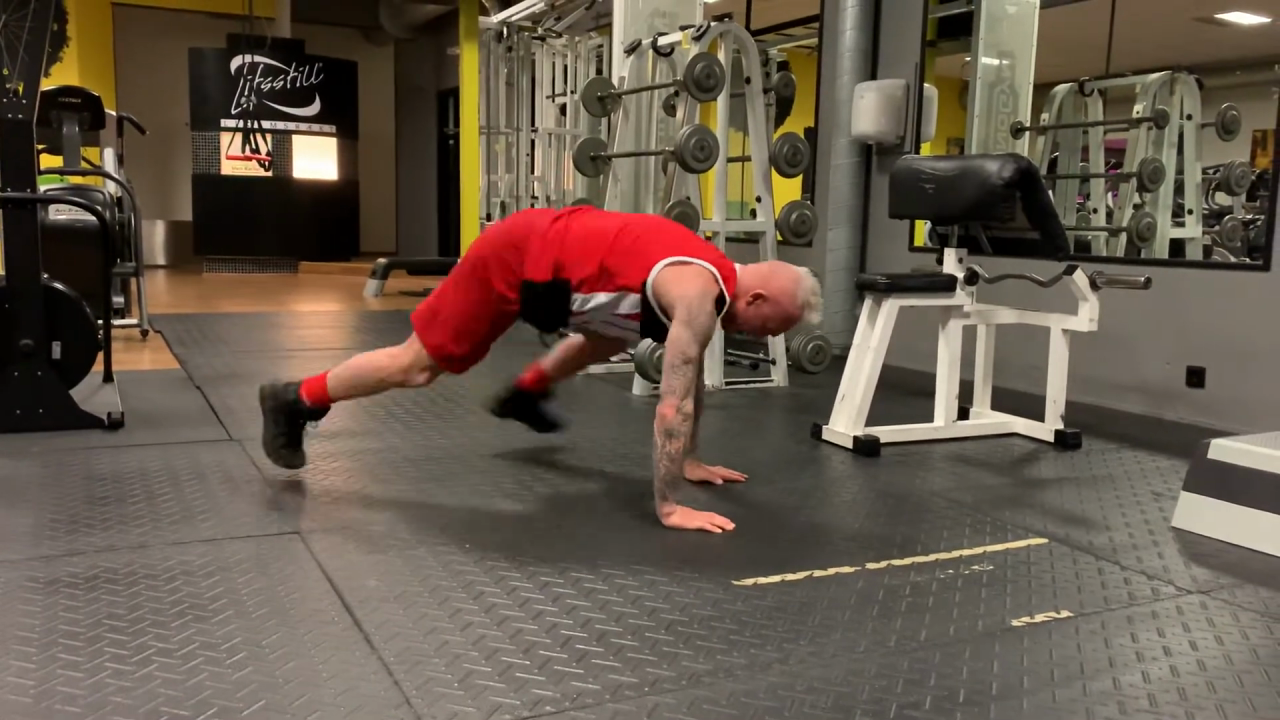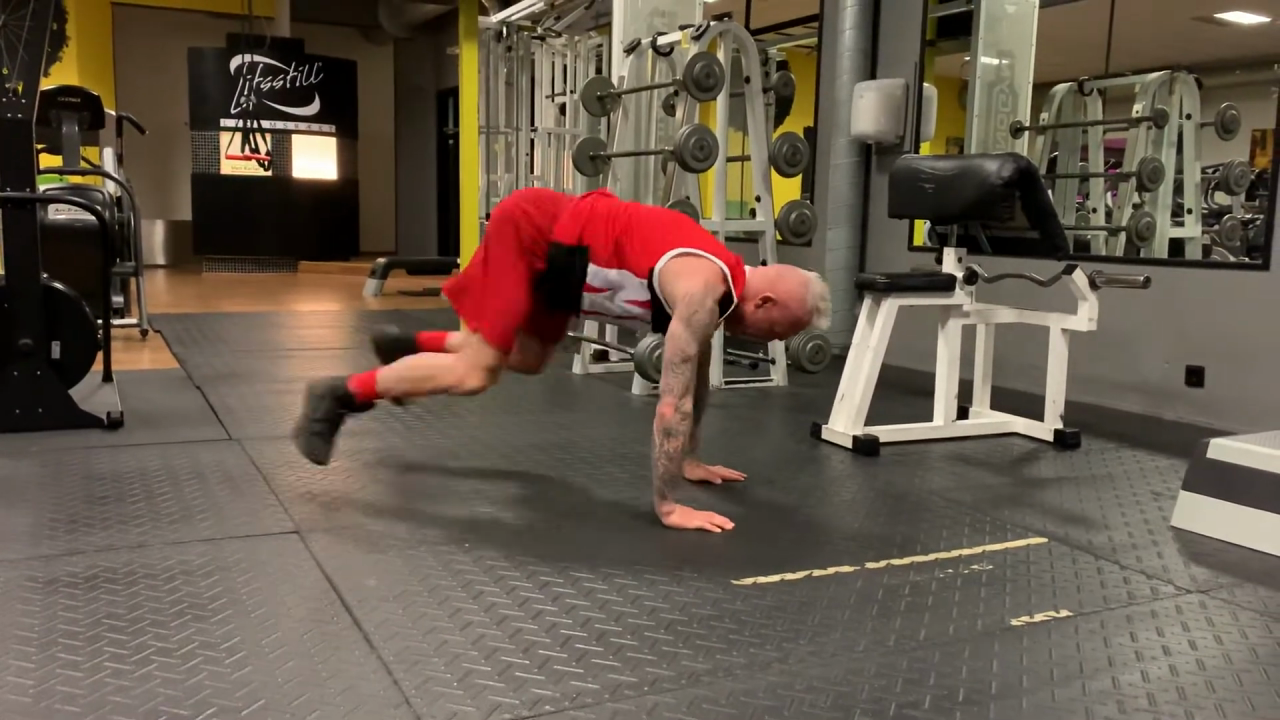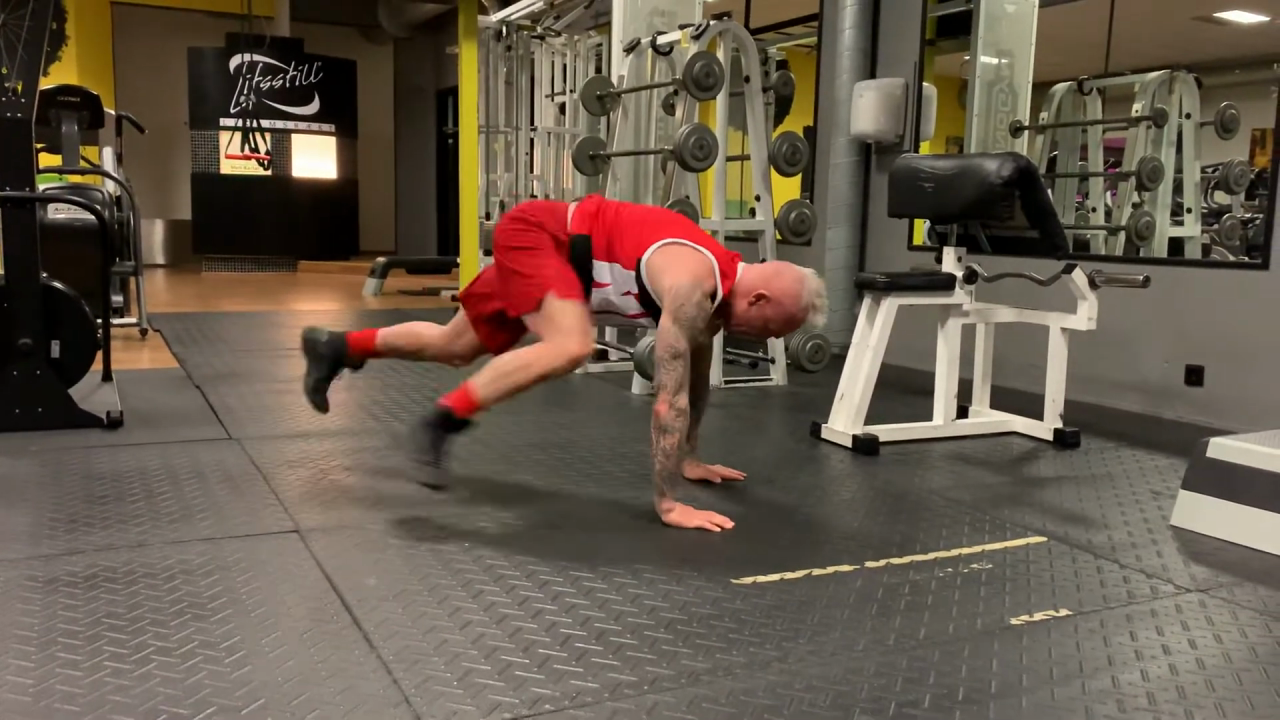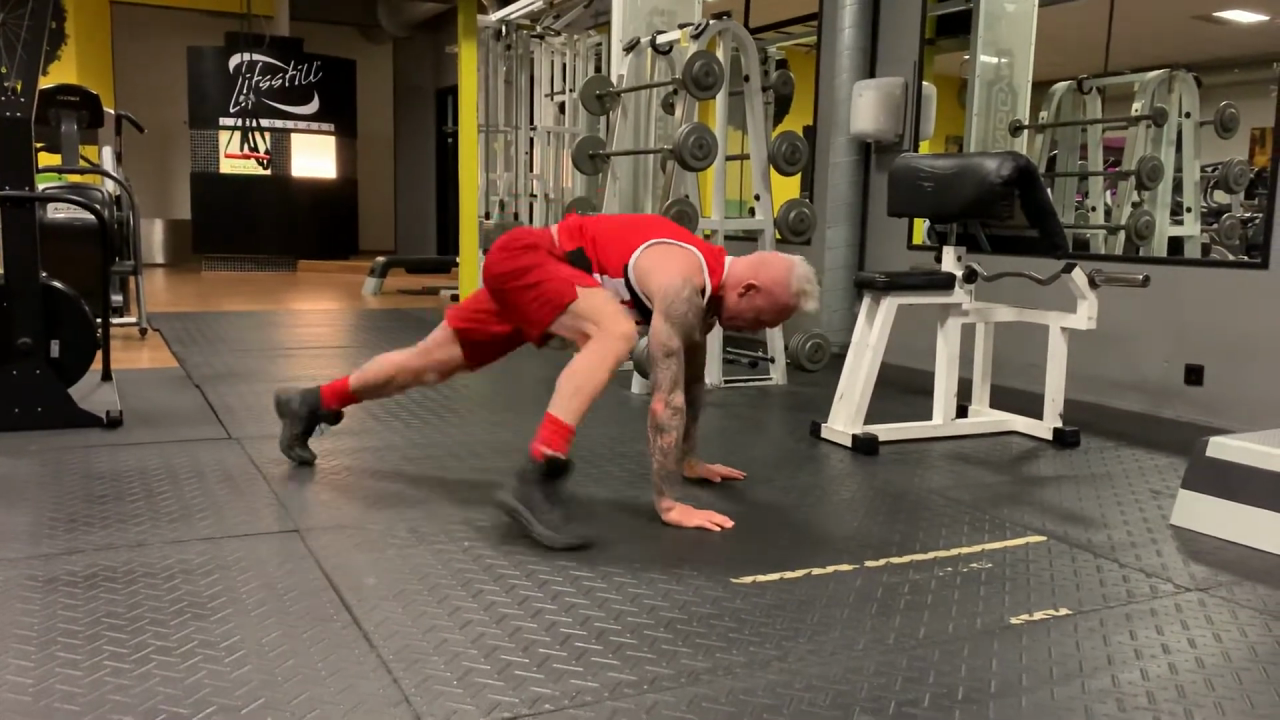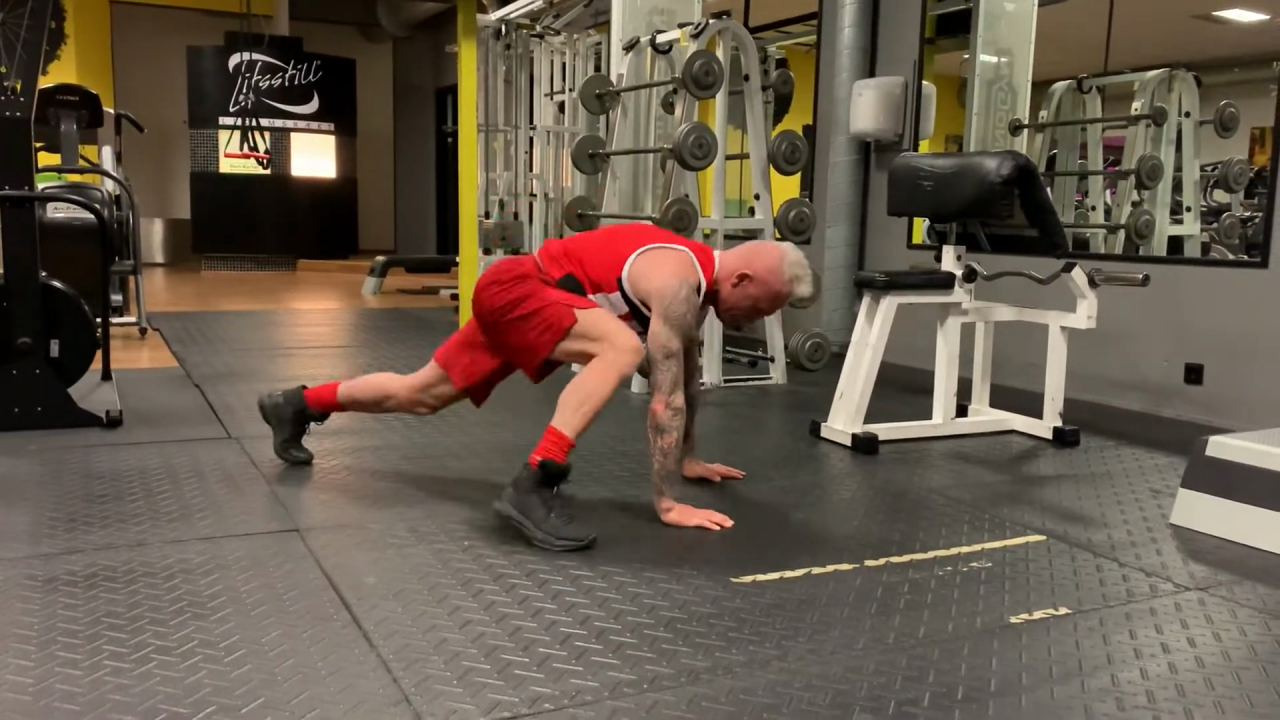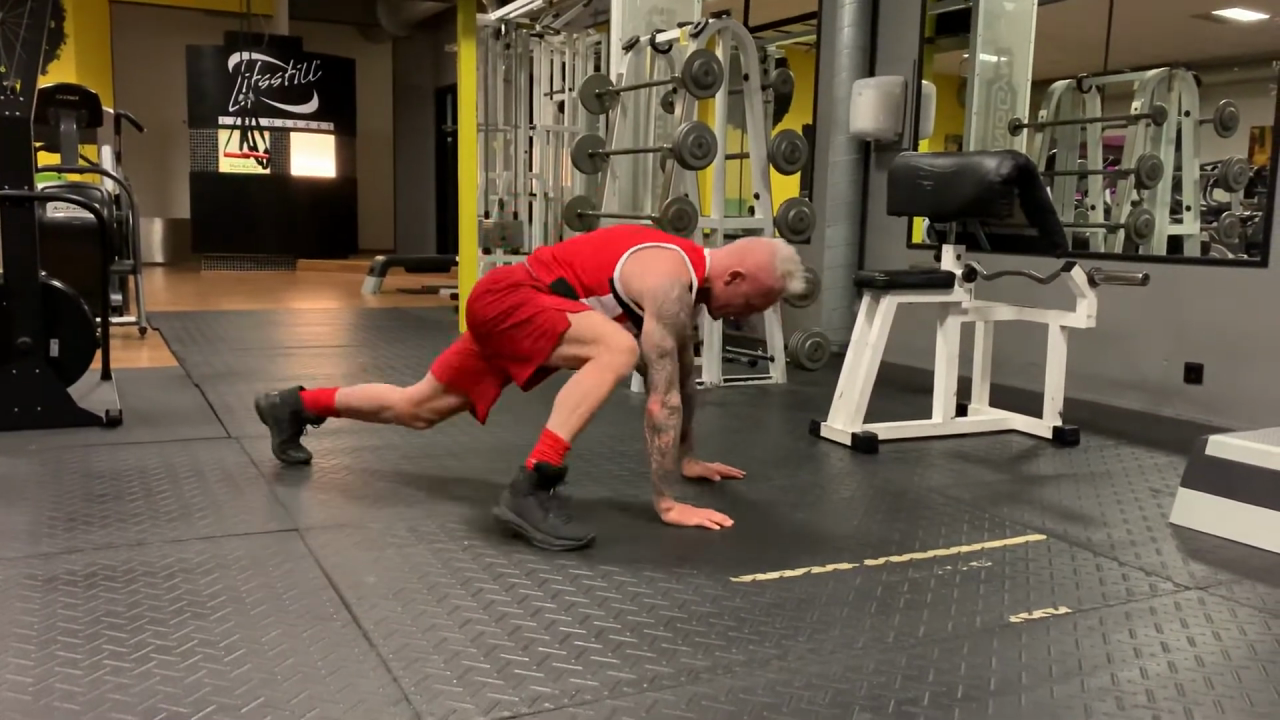
dt=0.1s
person 1, frame 1
left shoulder: (708, 279)
right shoulder: (700, 292)
left elbow: (691, 375)
right elbow: (676, 401)
left wrist: (686, 462)
right wrist: (668, 506)
left hip: (539, 239)
right hip: (510, 264)
left knee: (613, 338)
right knee: (422, 366)
left ankle: (522, 392)
right ankle: (292, 401)
person 1, frame 2
left shoulder: (715, 283)
right shoulder: (700, 287)
left elbow: (695, 373)
right elbow: (676, 398)
left wrist: (689, 460)
right wrist: (670, 506)
left hip: (556, 236)
right hip: (533, 230)
left knee: (530, 359)
right knee: (474, 372)
left ankle: (408, 346)
right ankle: (340, 395)
person 1, frame 3
left shoulder: (718, 284)
right shoulder: (690, 286)
left elbow: (696, 376)
right elbow: (671, 396)
left wrist: (690, 460)
right wrist: (669, 501)
left hip: (560, 249)
right hip: (533, 230)
left knee: (456, 346)
right knee: (570, 348)
left ankle: (340, 347)
right ankle: (444, 420)
person 1, frame 4
left shoulder: (708, 279)
right shoulder: (682, 282)
left elbow: (690, 376)
right elbow: (666, 394)
left wrist: (688, 461)
right wrist: (670, 502)
left hip: (545, 267)
right hip: (523, 259)
left knee: (432, 364)
right knee: (615, 338)
left ankle: (314, 405)
right ankle: (538, 477)
person 1, frame 5
left shoulder: (696, 276)
right shoulder: (677, 282)
left elbow: (686, 376)
right elbow: (666, 396)
left wrist: (687, 458)
right wrist: (668, 501)
left hip: (527, 295)
right hip: (512, 289)
left knee: (421, 393)
right knee: (623, 348)
left ankle: (295, 405)
right ankle: (535, 485)
person 1, frame 6
left shoulder: (688, 275)
right shoulder: (670, 282)
left elbow: (682, 376)
right elbow: (662, 396)
left wrist: (687, 458)
right wrist: (668, 501)
left hip: (518, 303)
right hip: (504, 298)
left knee: (417, 407)
right knee: (618, 349)
left ankle: (293, 406)
right ankle: (532, 488)
